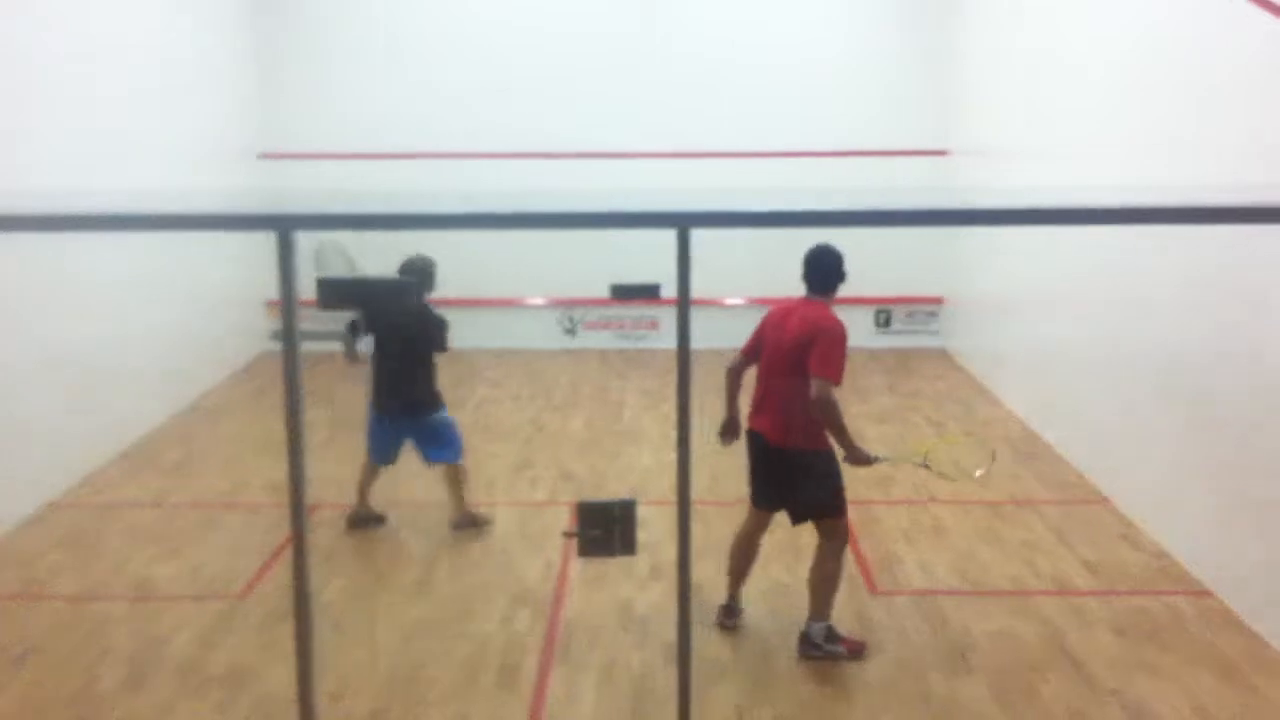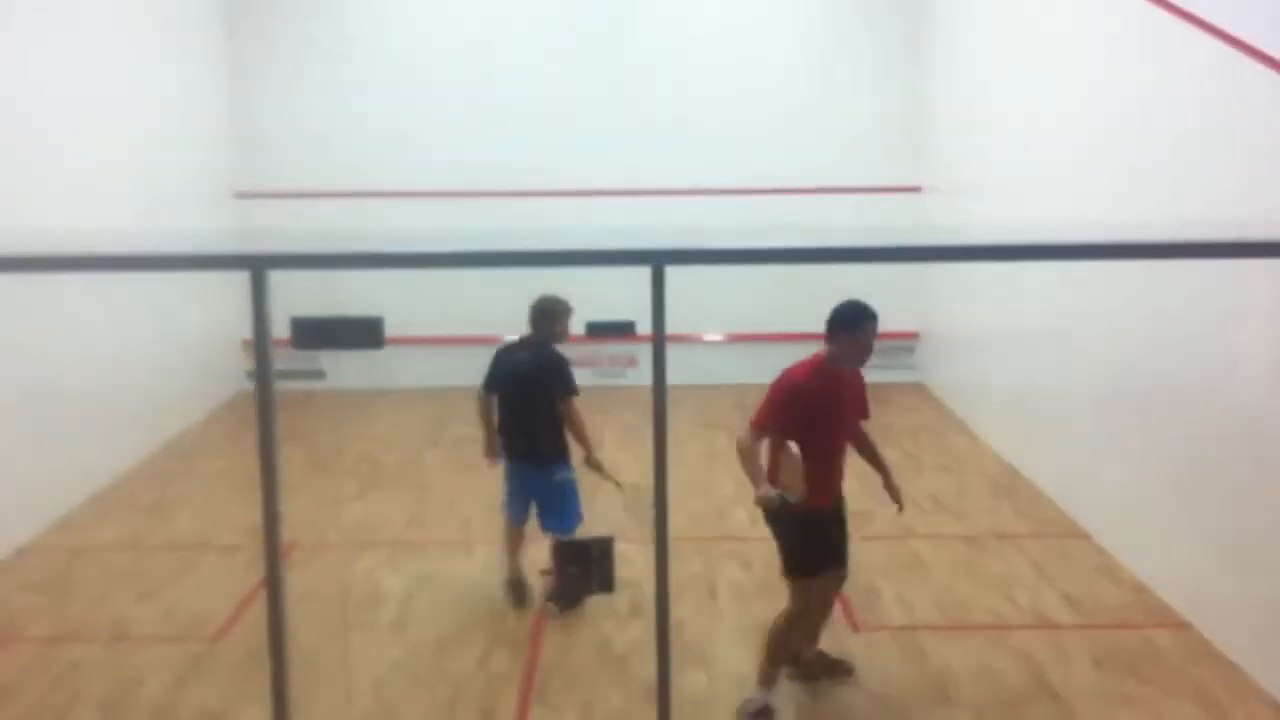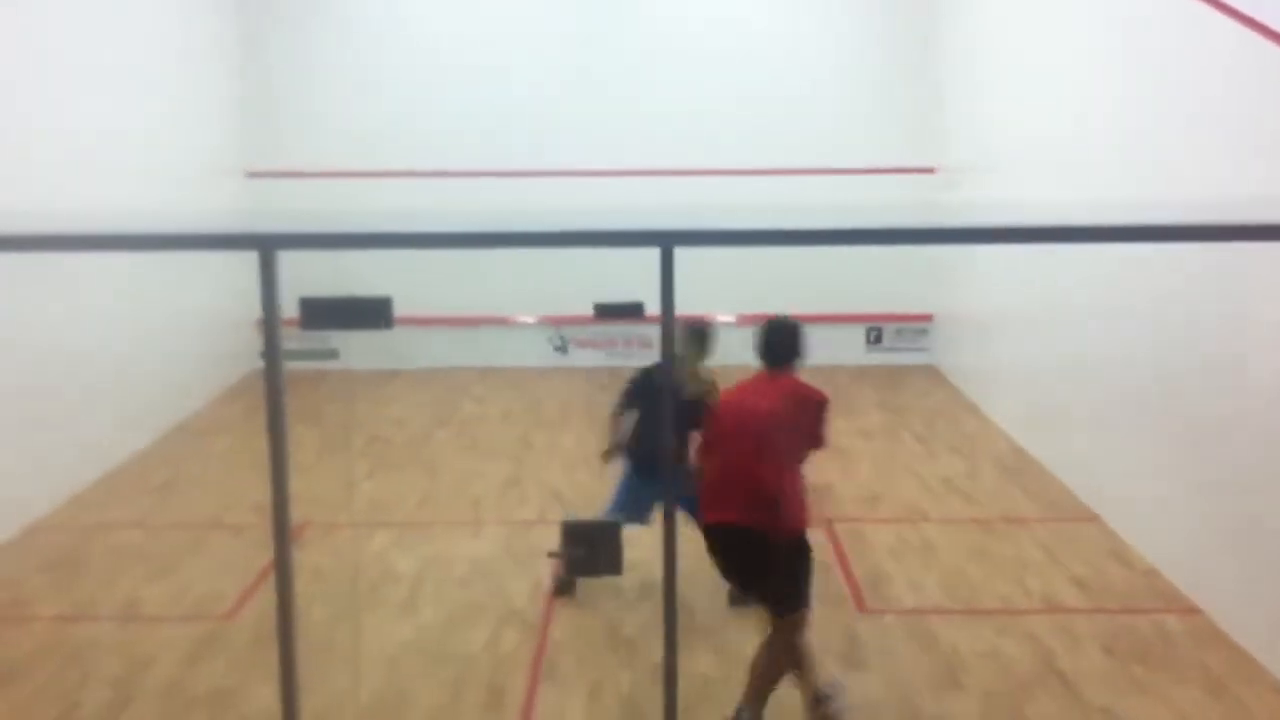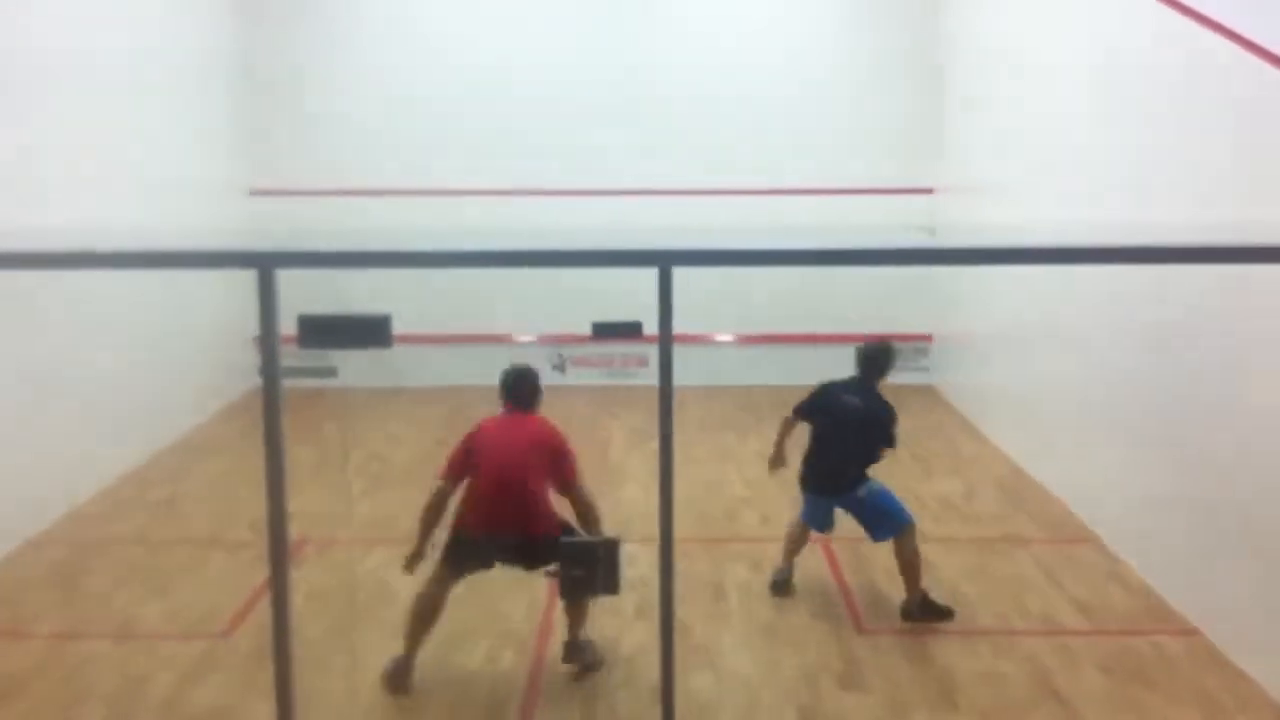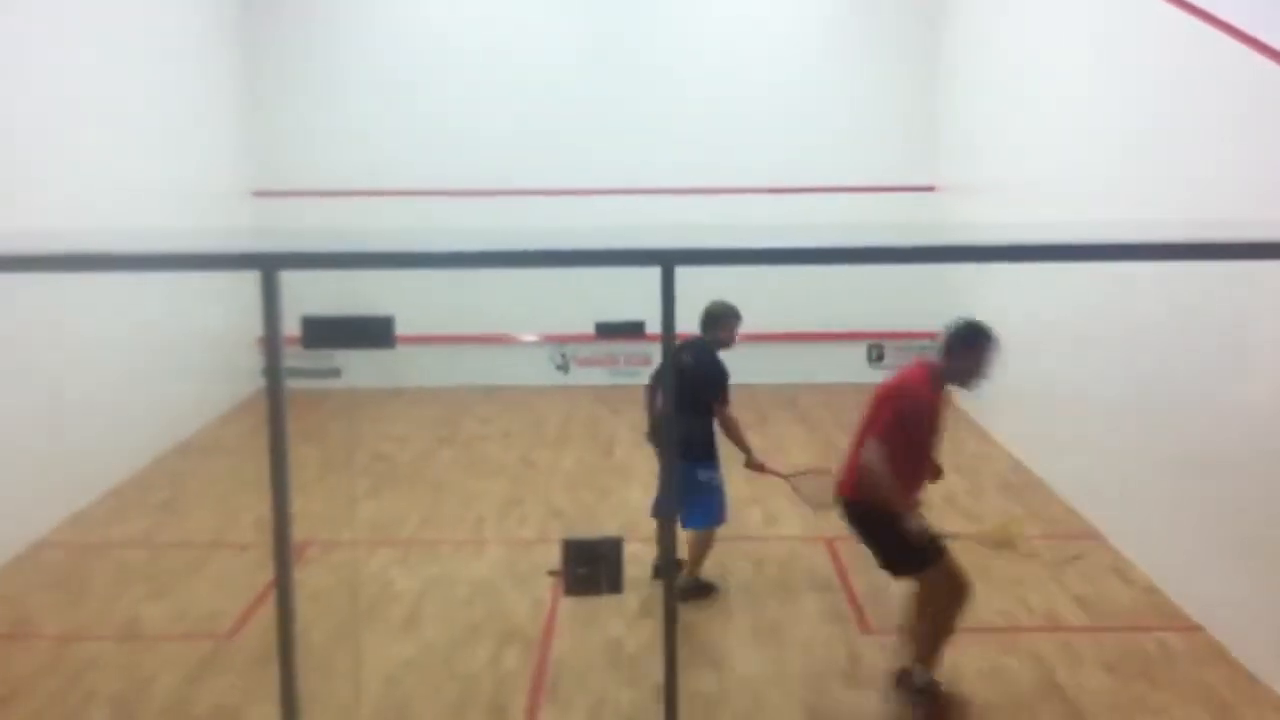
dt=1s
person 1, frame 1
left shoulder: (777, 315)
right shoulder: (830, 328)
left elbow: (736, 369)
right elbow: (820, 397)
left wrist: (732, 416)
right wrist: (849, 448)
left hip: (762, 435)
right hip: (802, 446)
left knee: (756, 519)
right knee: (835, 534)
left ankle: (730, 605)
right ankle: (817, 633)
person 1, frame 2
left shoulder: (854, 380)
right shoulder: (796, 381)
right elbow: (750, 436)
left wrist: (884, 474)
right wrist: (760, 484)
left hip: (828, 499)
right hip: (791, 504)
left knee: (830, 579)
right knee: (805, 599)
left ankle: (802, 655)
person 1, frame 3
left shoulder: (729, 399)
right shoulder: (811, 400)
left elbow: (702, 466)
left hip: (720, 520)
right hip: (774, 524)
left knee: (787, 616)
right knee: (789, 624)
person 1, frame 4
left shoulder: (481, 431)
right shoulder: (551, 437)
left elbow: (442, 491)
right elbow: (580, 500)
left wrist: (420, 544)
left hip: (478, 524)
right hip: (533, 527)
left knee: (440, 581)
left ankle: (405, 662)
right ankle: (578, 644)
person 1, frame 5
left shoulder: (927, 380)
right shoulder: (912, 390)
right elbow: (873, 457)
left wrist: (926, 461)
right wrist: (907, 515)
left hip: (891, 497)
right hip: (870, 500)
left knee: (938, 584)
right knee: (954, 586)
left ankle: (916, 674)
right ankle: (918, 678)
person 2, frame 1
left shoulder: (381, 311)
right shoulder: (434, 322)
left elbow: (354, 331)
left hip: (385, 402)
right hip: (423, 403)
left knee: (376, 456)
right knee: (450, 454)
left ankle: (360, 510)
right ankle: (462, 513)
person 2, frame 2
left shoulder: (504, 354)
right shoulder: (554, 361)
left elbow: (484, 399)
right elbow: (568, 411)
left wrist: (490, 438)
right wrist: (589, 451)
left hip: (514, 451)
right hip: (547, 456)
left knee: (515, 514)
right knee: (561, 523)
left ankle: (514, 576)
right ankle: (559, 584)
person 2, frame 3
left shoulder: (648, 376)
right shoulder: (705, 388)
left elbow: (619, 414)
right elbow: (698, 433)
left wrist: (614, 443)
left hip: (641, 467)
right hip: (675, 471)
left knee: (614, 521)
person 2, frame 4
left shoulder: (828, 391)
right shoulder: (882, 411)
left elbow: (790, 421)
right elbow: (878, 454)
left wrist: (777, 450)
left hip: (813, 479)
right hip: (851, 484)
left knee: (806, 520)
right knee: (903, 530)
left ankle: (782, 575)
right ankle: (915, 602)
person 2, frame 5
left shoulder: (679, 351)
right shoulder: (713, 367)
left elbow: (652, 388)
right elbow: (724, 417)
left wrist: (653, 424)
right wrist: (749, 454)
right hip: (696, 451)
left knee: (667, 505)
right knee: (706, 518)
left ankle: (663, 561)
right ankle: (690, 580)
